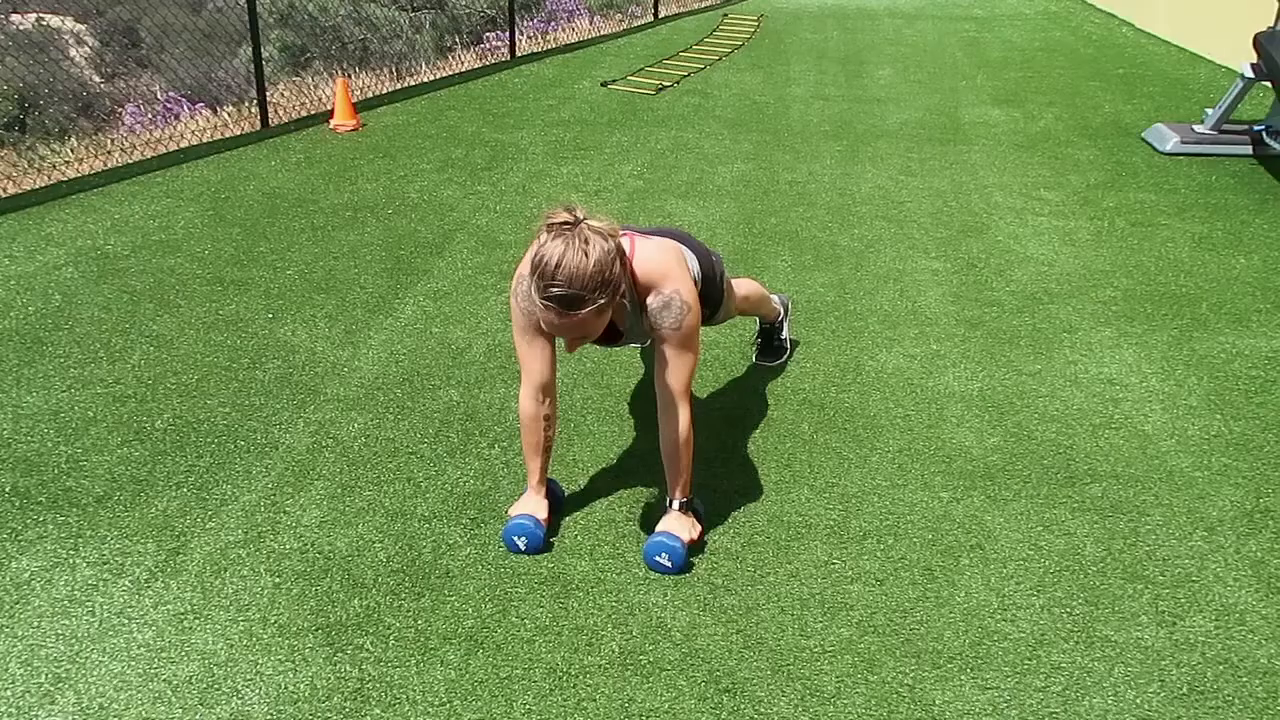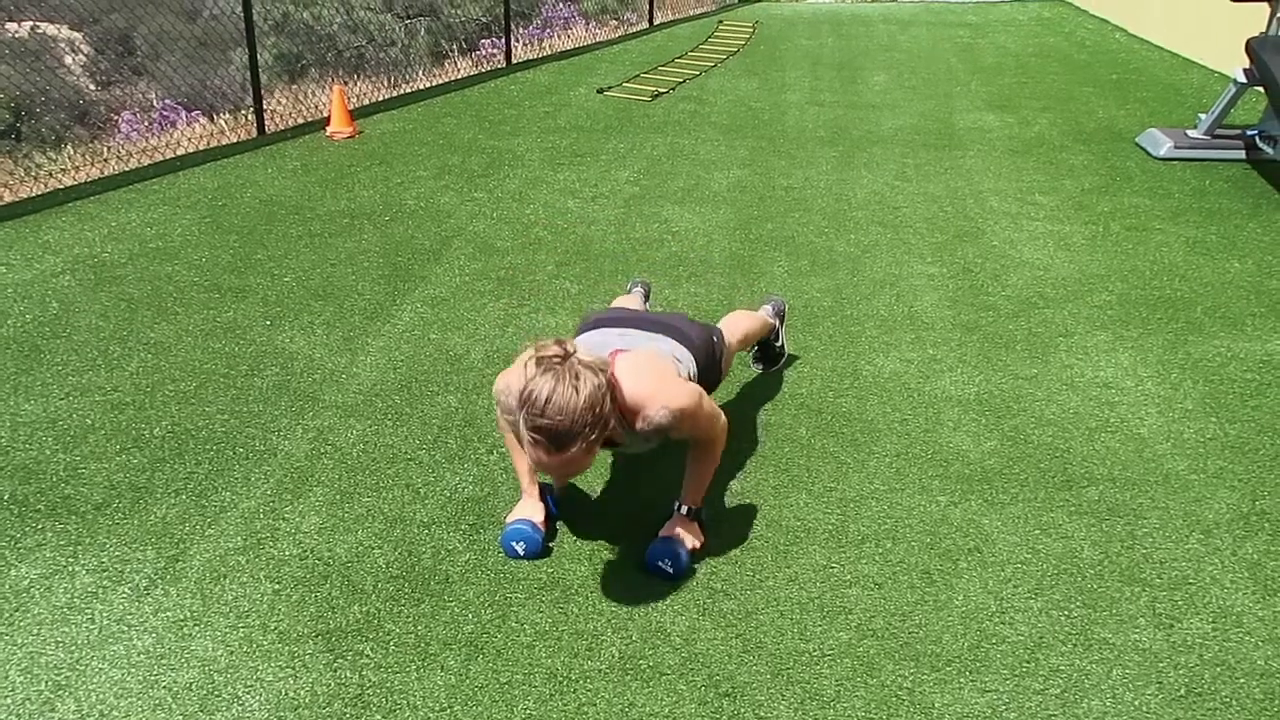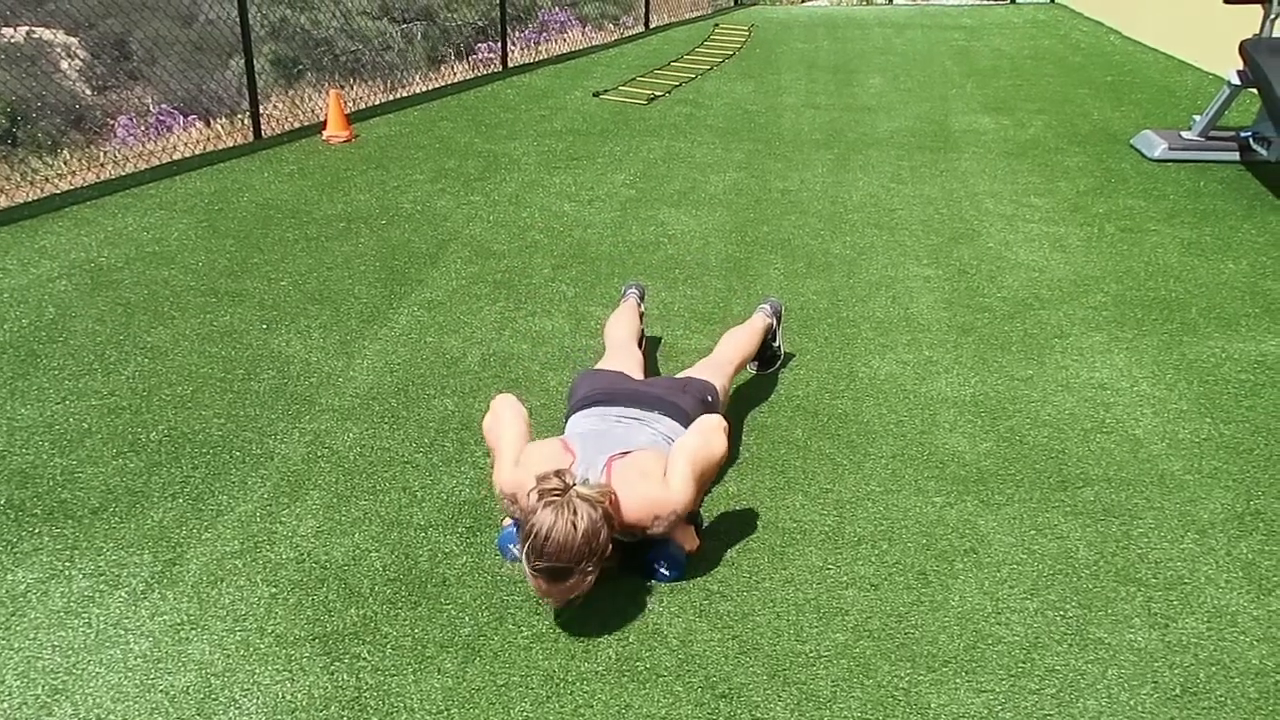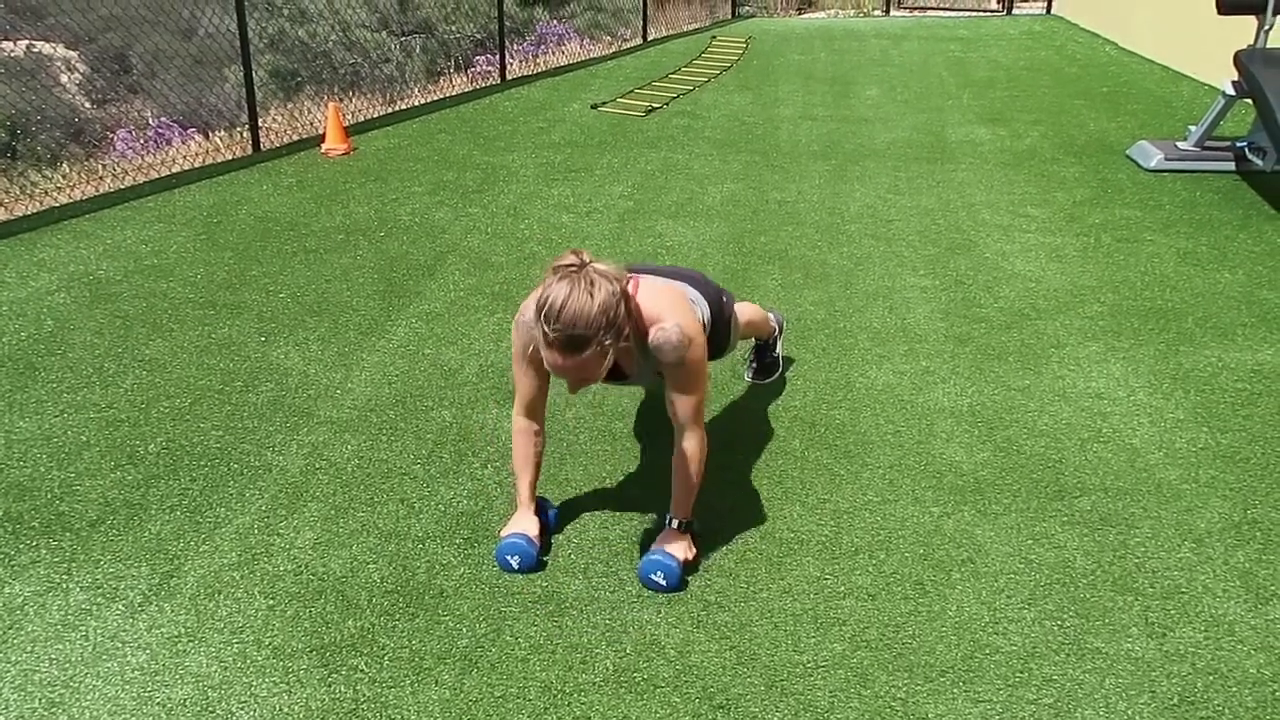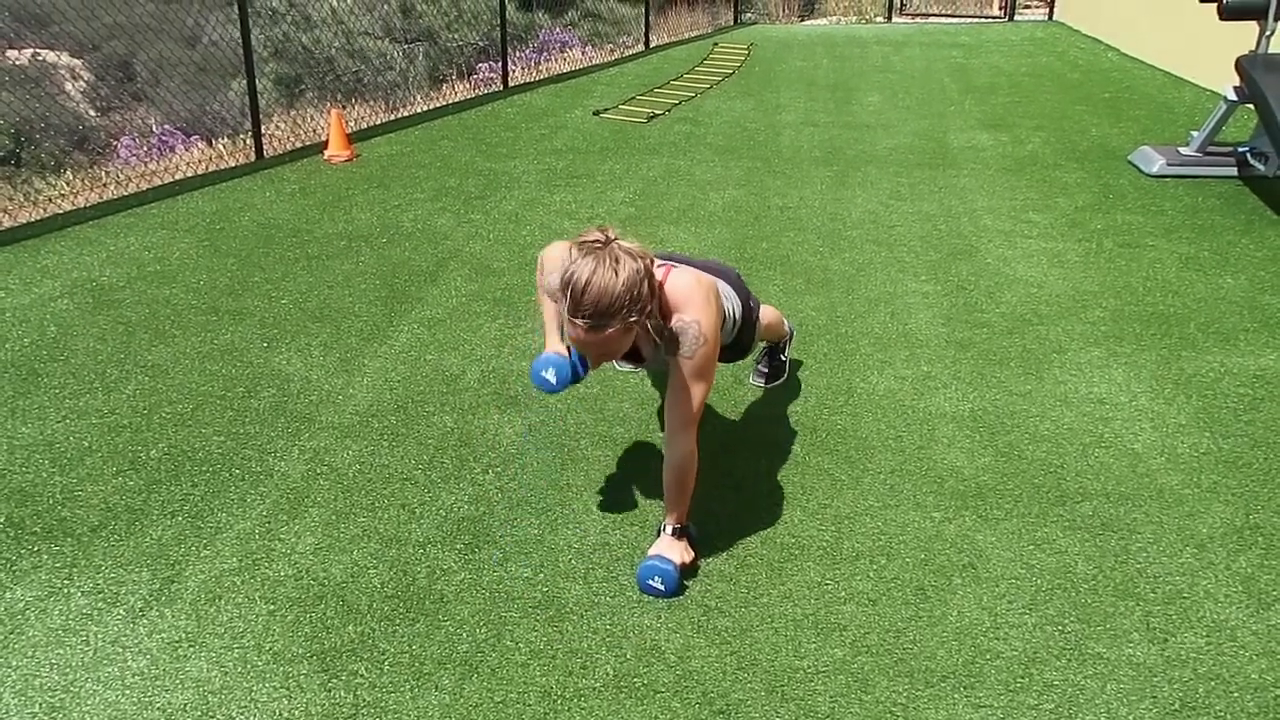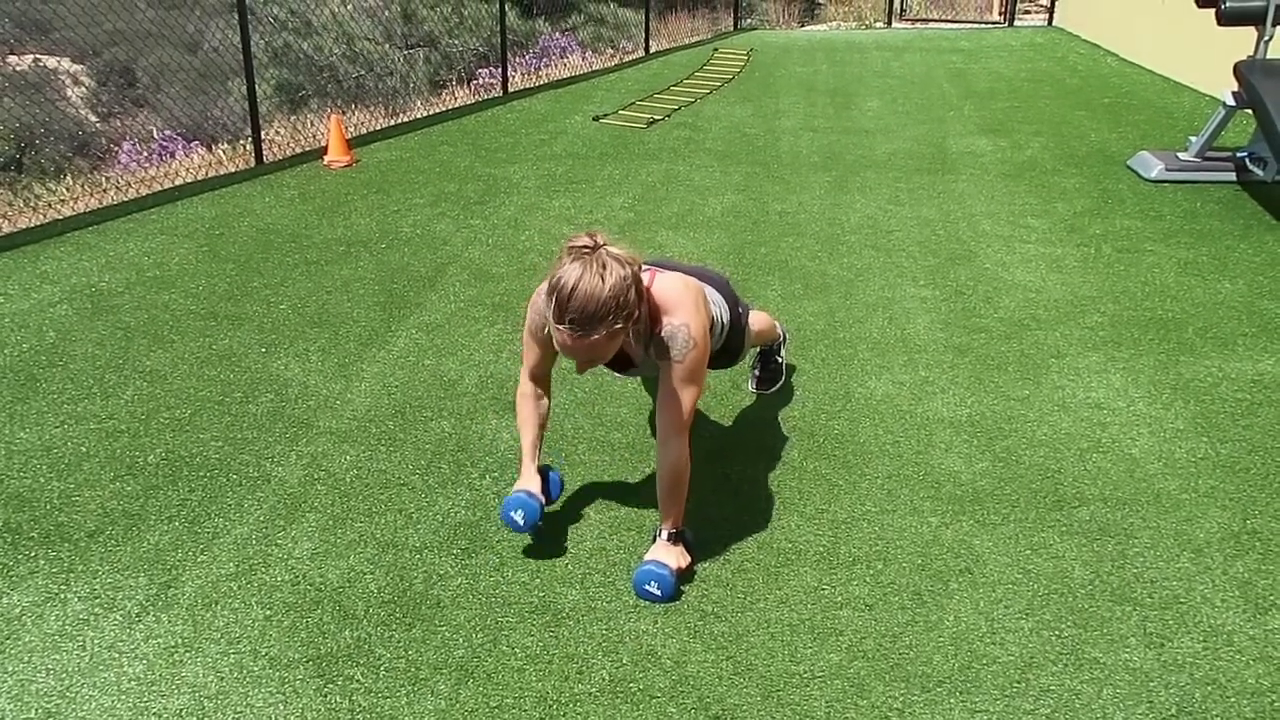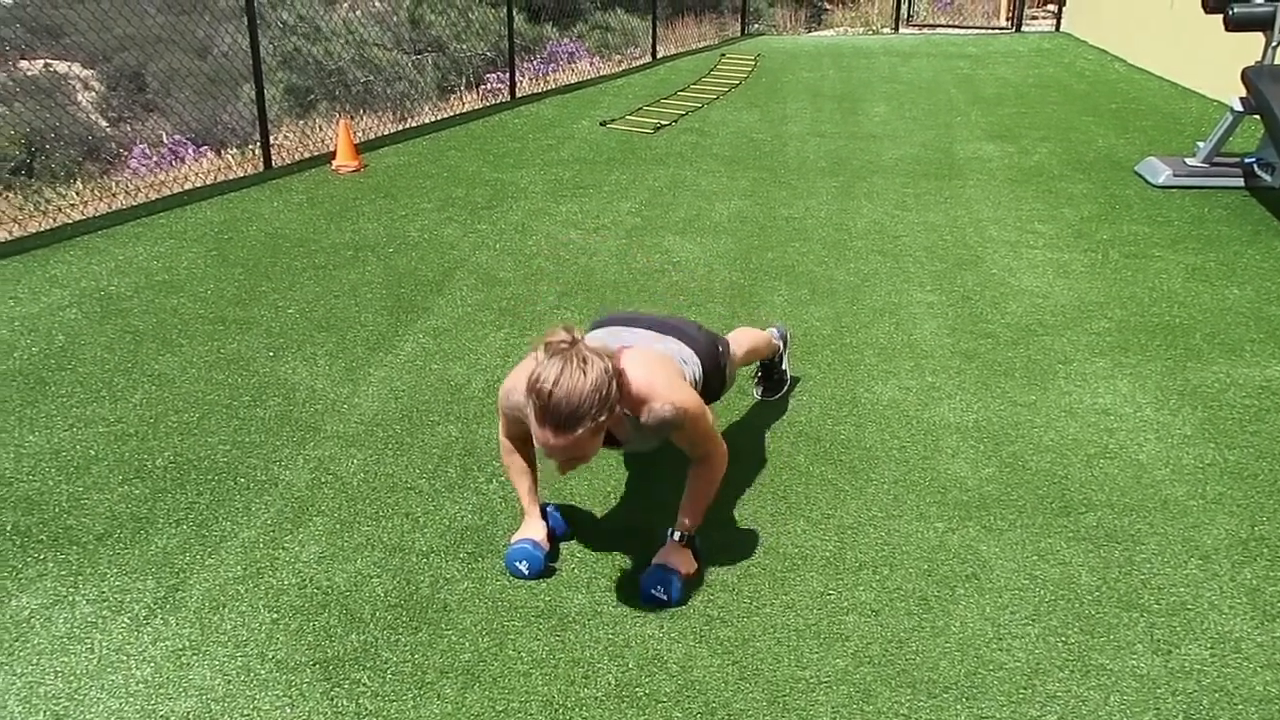
dt=0.7s
person 1, frame 1
left shoulder: (668, 292)
right shoulder: (532, 281)
left elbow: (675, 408)
right elbow: (536, 395)
left wrist: (679, 507)
right wrist: (535, 491)
left hip: (694, 271)
left knee: (736, 298)
left ankle: (774, 309)
right ankle: (645, 331)
person 1, frame 2
left shoulder: (660, 404)
right shoulder: (514, 390)
left elbow: (714, 431)
left wrist: (687, 513)
right wrist: (530, 496)
left hip: (680, 345)
right hip: (602, 328)
left knee: (729, 338)
left ankle: (769, 317)
right ankle: (637, 296)
person 1, frame 3
left shoulder: (653, 509)
right shoulder: (520, 488)
left elbow: (715, 428)
right elbow: (503, 404)
left hip: (674, 412)
right hip: (597, 399)
left knee: (720, 363)
right knee: (620, 352)
left ankle: (764, 317)
right ankle: (633, 299)
person 1, frame 4
left shoulder: (670, 331)
right shoulder: (534, 319)
left elbow: (690, 432)
right elbow: (527, 418)
left wrist: (678, 525)
right wrist: (525, 509)
left hip: (694, 297)
left knee: (736, 320)
left ankle: (769, 326)
person 1, frame 5
left shoulder: (690, 320)
right shoulder: (570, 283)
left elbow: (680, 438)
right elbow: (550, 255)
left wrist: (673, 532)
right wrist: (554, 338)
left hip: (721, 295)
left knee: (756, 326)
left ankle: (780, 332)
person 1, frame 6
left shoulder: (679, 326)
right shoulder: (551, 302)
left elbow: (672, 441)
right elbow: (531, 382)
left wrist: (669, 537)
right wrist: (529, 469)
left hip: (714, 308)
left knee: (748, 330)
left ankle: (773, 338)
person 1, frame 7
left shoulder: (662, 404)
right shoulder: (519, 390)
left elbow: (712, 457)
right elbow: (511, 438)
left wrist: (680, 540)
right wrist: (532, 516)
left hip: (685, 347)
left knee: (730, 353)
left ankle: (773, 341)
